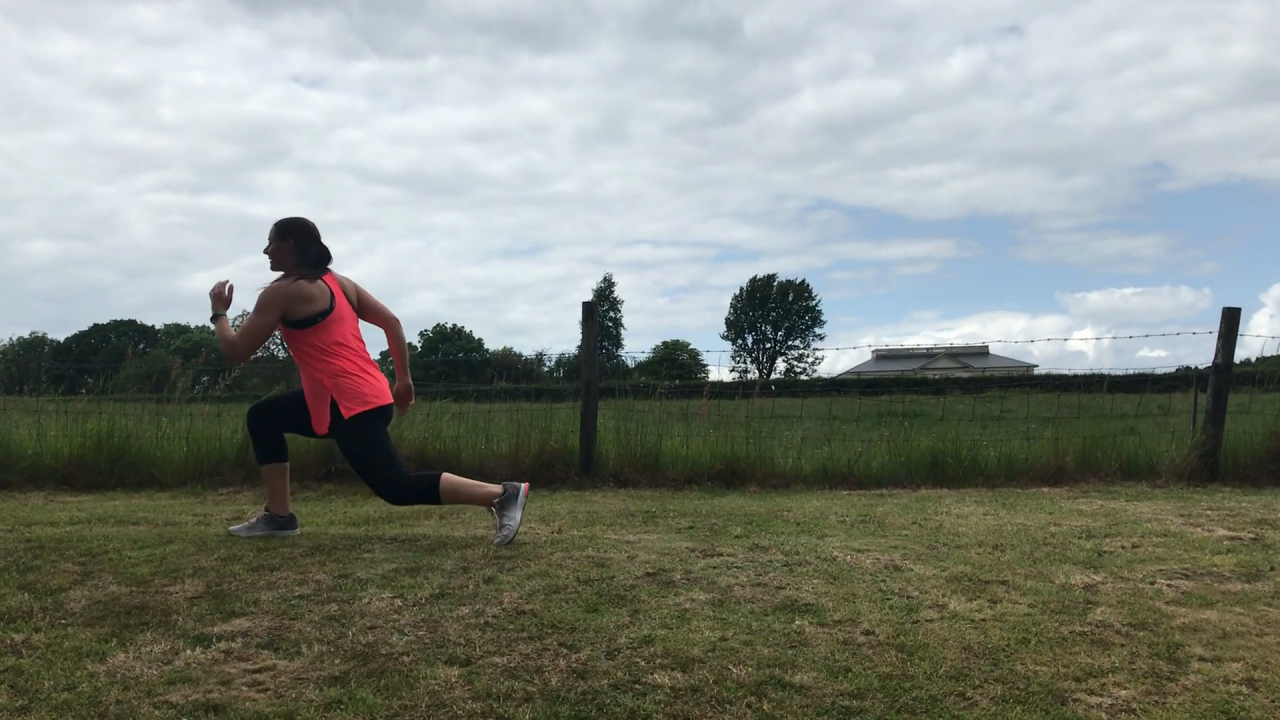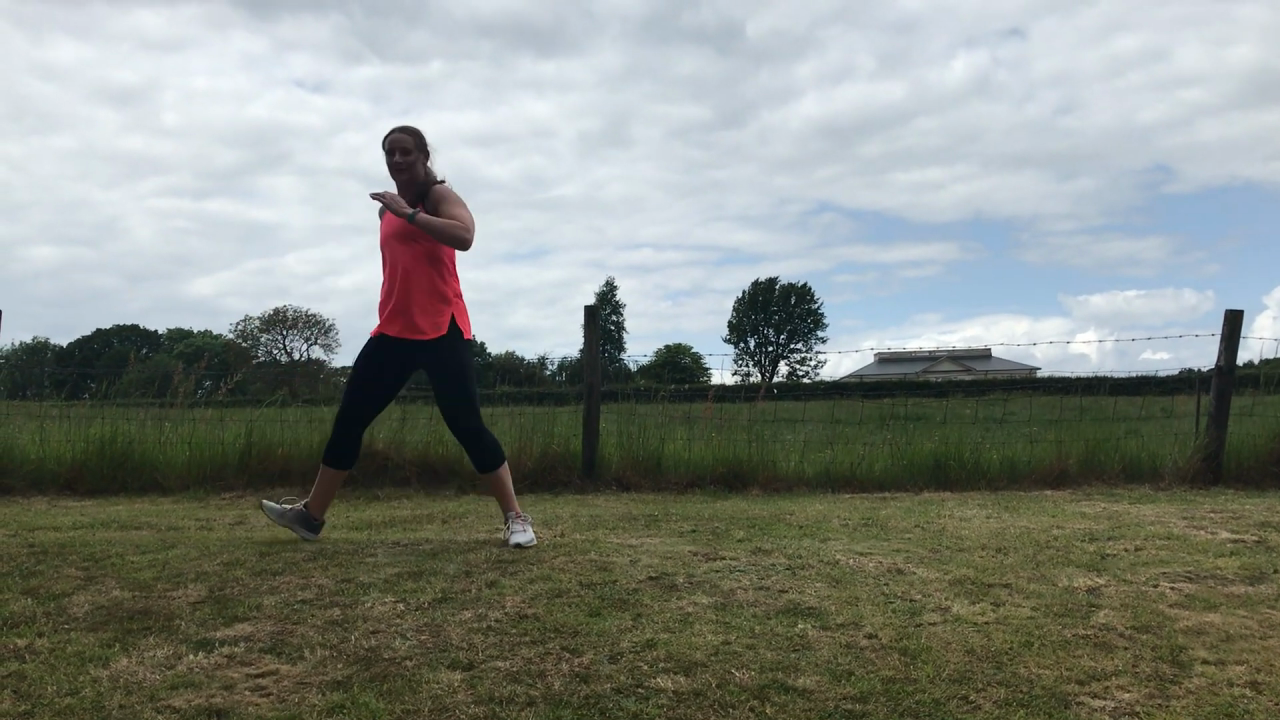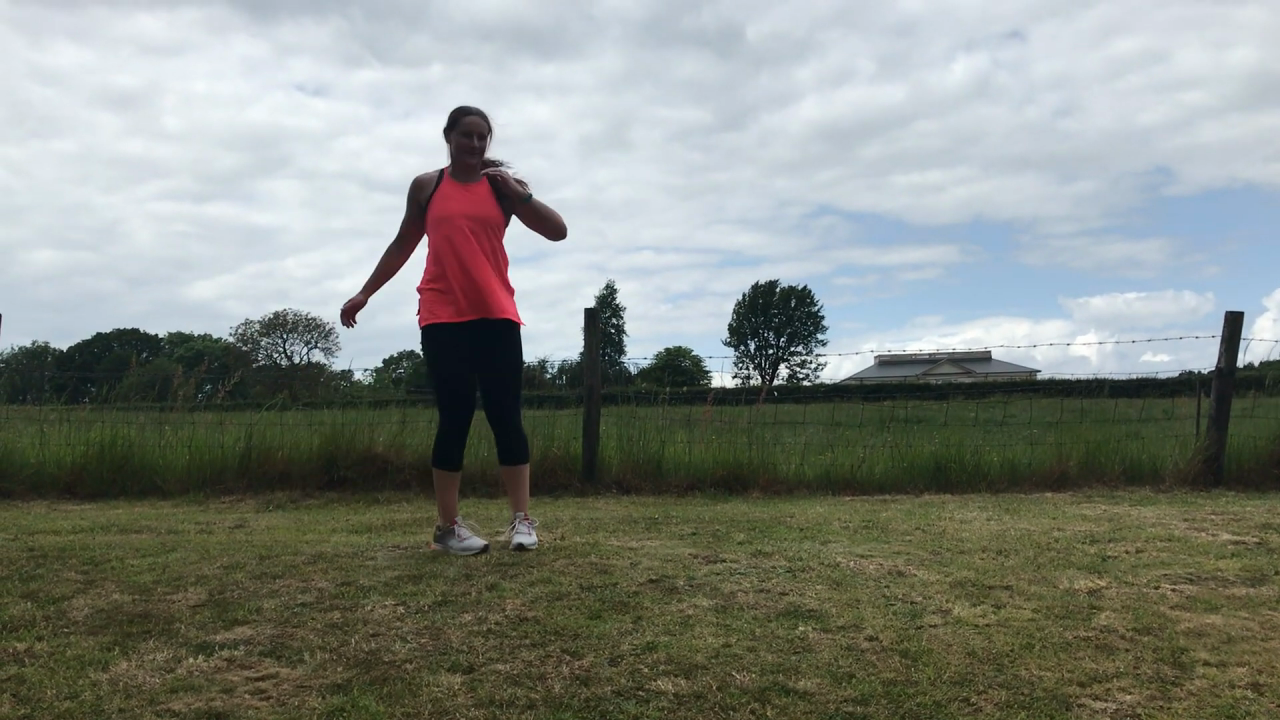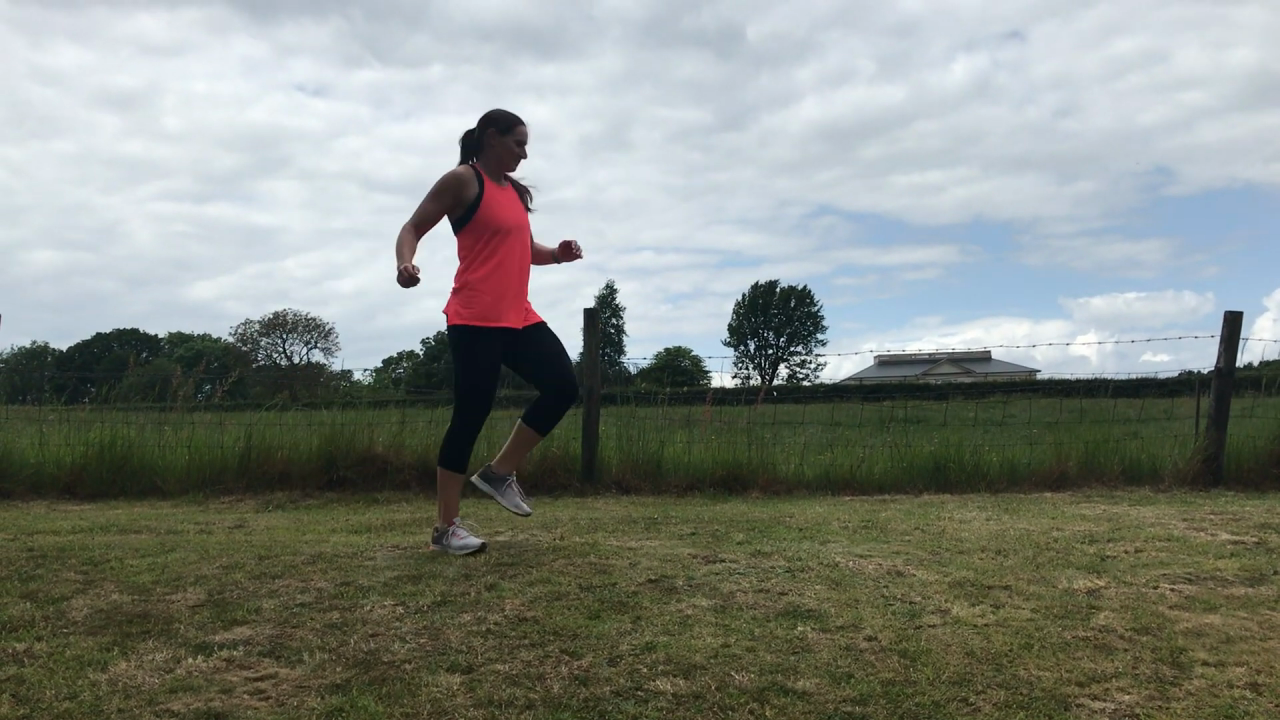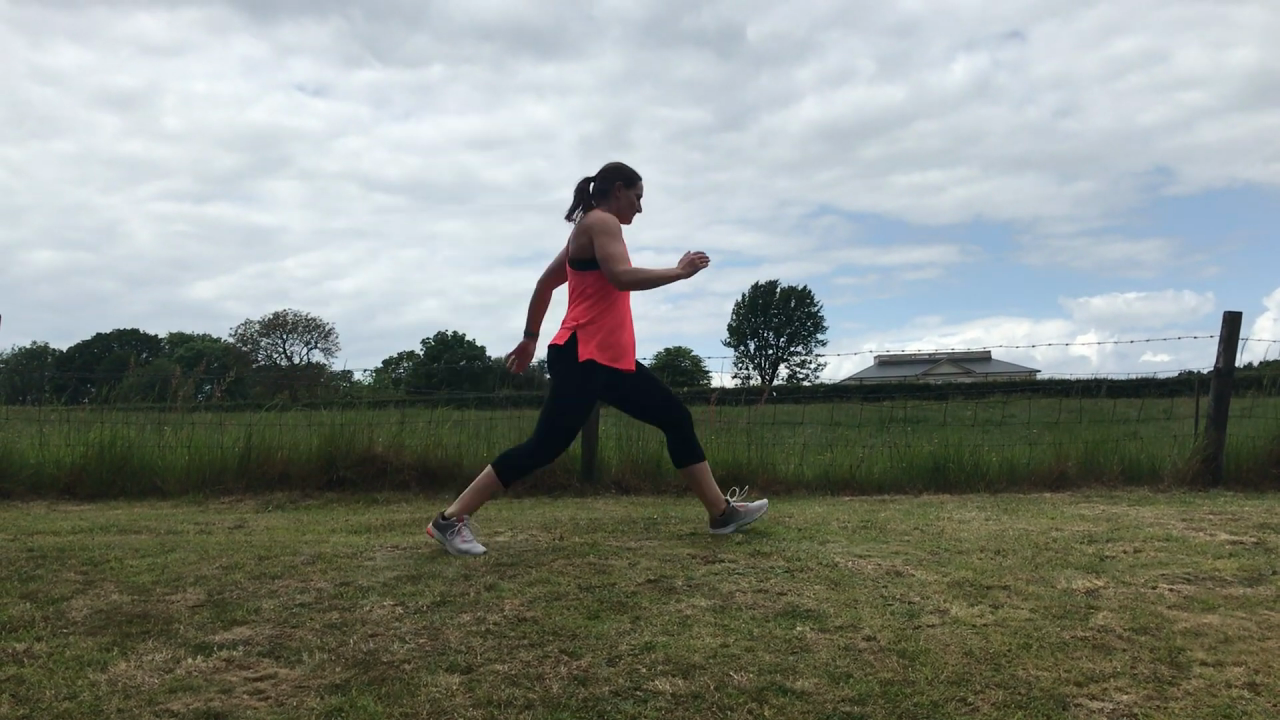
dt=0.4s
person 1, frame 1
left shoulder: (282, 292)
right shoulder: (340, 283)
left elbow: (238, 351)
right elbow: (391, 322)
left wrist: (219, 313)
right wrist: (403, 378)
left hip: (350, 402)
right hip: (351, 395)
left knee: (397, 487)
right knee: (262, 417)
left ankle: (503, 495)
right ankle: (278, 515)
person 1, frame 2
left shoulder: (438, 195)
right shoulder: (391, 207)
left elbow: (464, 237)
left wrist: (409, 214)
left hip: (442, 328)
right hip: (393, 331)
left knee: (465, 423)
right knee: (350, 418)
left ankle: (515, 517)
right ankle: (310, 514)
person 1, frame 3
left shoulder: (503, 186)
right shoulder: (425, 186)
left elbow: (557, 231)
right elbow: (403, 245)
left wrist: (519, 193)
right wrist: (363, 295)
left hip: (496, 314)
right hip: (443, 316)
left knee: (505, 414)
right knee: (456, 415)
left ankle: (522, 519)
right ankle: (449, 524)
person 1, frame 4
left shoulder: (516, 191)
right shoulder: (462, 181)
right elbow: (413, 228)
left wrist: (560, 253)
right wrist: (405, 263)
left hip: (519, 317)
right hip: (475, 318)
left knee: (564, 386)
right knee: (470, 416)
left ankle: (499, 471)
right ankle: (446, 527)
person 1, frame 5
left shoulder: (590, 228)
right shoulder: (601, 223)
left elbow: (545, 284)
right elbow: (622, 277)
left wrist: (528, 342)
right wrist: (679, 271)
left hip: (610, 357)
right hip: (584, 355)
left knee: (676, 416)
right knee: (546, 445)
left ankle: (721, 511)
right ankle: (452, 520)
